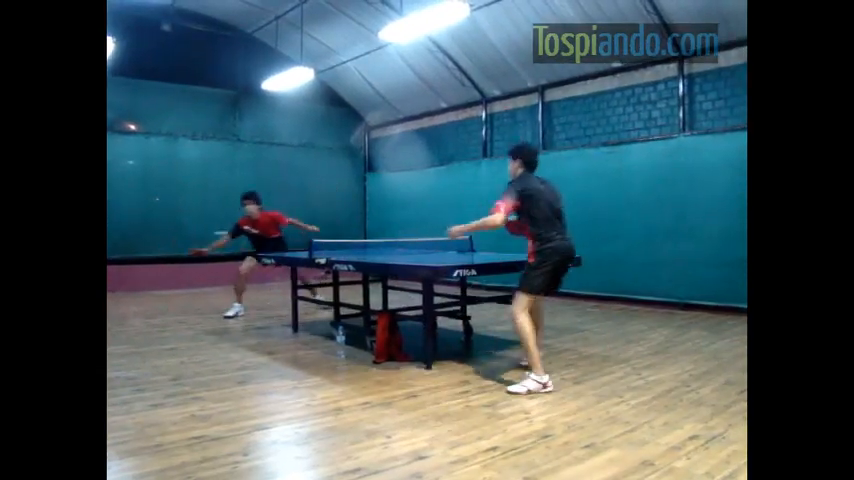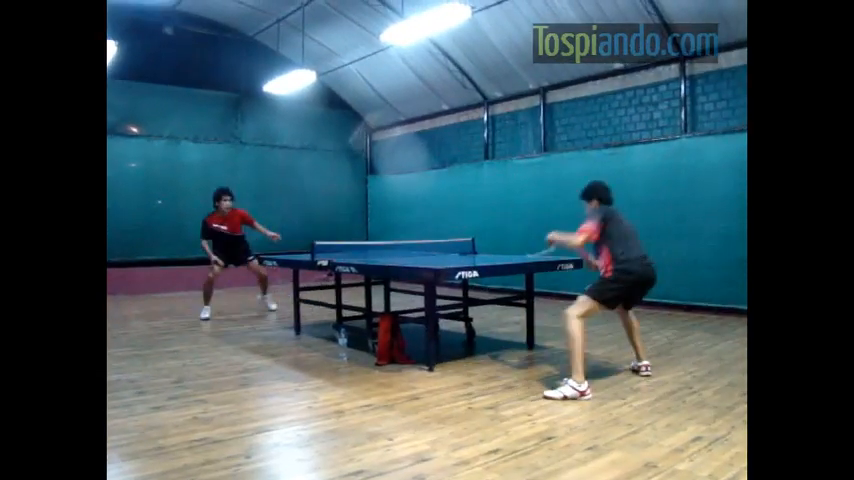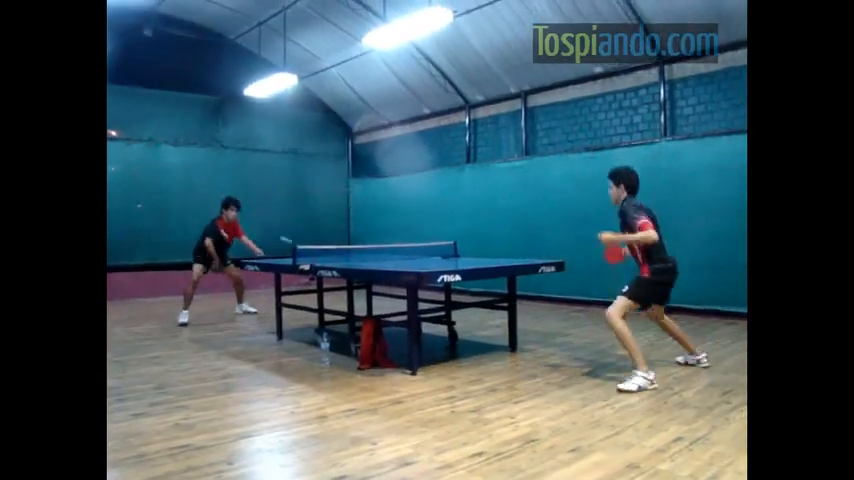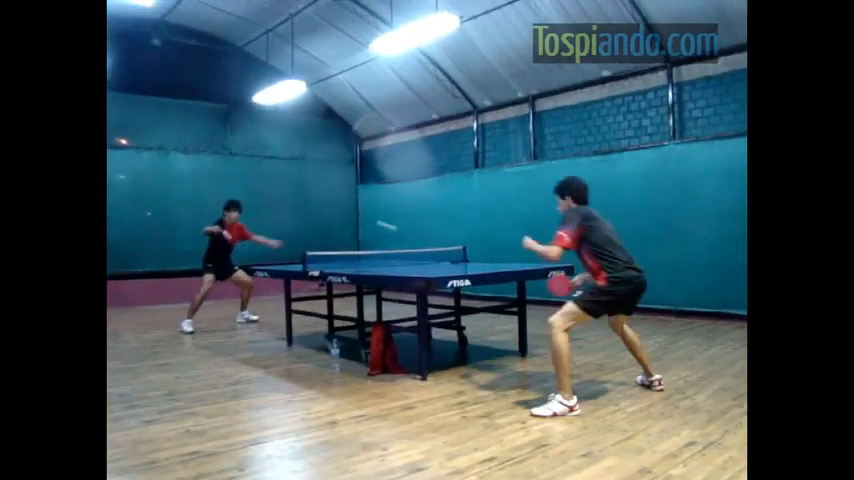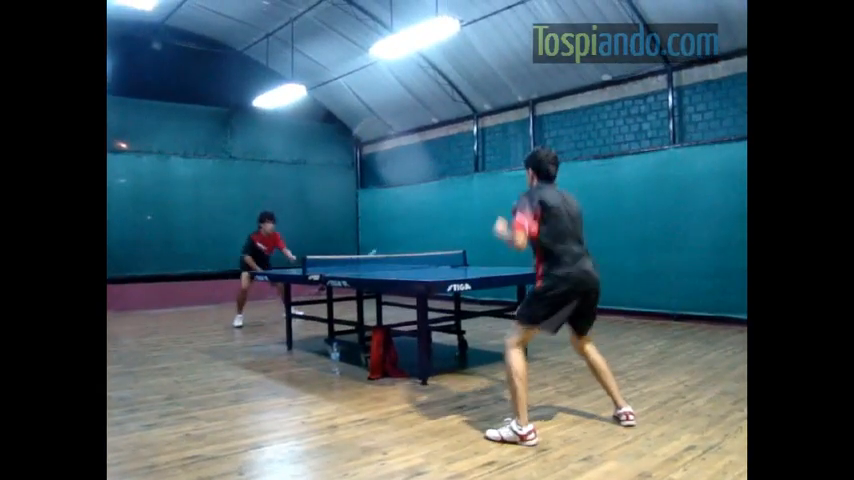
dt=0.5s
person 1, frame 1
left shoulder: (517, 187)
right shoulder: (546, 186)
left elbow: (496, 219)
left wrist: (462, 228)
right wrist: (517, 224)
left hip: (545, 252)
right hip: (564, 248)
left knee: (519, 311)
right knee: (533, 297)
left ankle: (539, 376)
right ankle: (533, 356)
person 1, frame 2
left shoulder: (600, 213)
right shoulder: (619, 220)
left elbow: (578, 241)
left wrist: (555, 237)
right wrist: (593, 261)
left hip: (624, 273)
right hip: (647, 273)
left knee: (573, 315)
right knee: (624, 309)
left ankle: (578, 383)
right ankle: (642, 362)
person 1, frame 3
left shoulder: (630, 208)
right shoulder: (631, 208)
left elbow: (652, 237)
left wrist: (617, 239)
right wrist: (627, 247)
left hip: (654, 273)
right hip: (664, 270)
left knee: (614, 314)
right knee: (657, 317)
left ankle: (644, 373)
right ankle: (696, 355)
person 1, frame 4
left shoulder: (574, 216)
right shoulder: (593, 218)
left elbow: (553, 253)
left wrist: (531, 245)
right wrist: (582, 278)
left hip: (614, 283)
right hip: (634, 280)
left knee: (557, 324)
right knee: (618, 325)
left ankle: (566, 399)
right ankle: (651, 377)
person 1, frame 5
left shoulder: (530, 198)
right shoulder: (570, 200)
left elbow: (521, 240)
left wrist: (502, 231)
left hip: (557, 282)
right hip: (588, 279)
left knee: (514, 344)
right knee: (584, 346)
left ankle: (522, 426)
right ankle: (623, 408)
person 2, frame 1
left shoulder: (271, 216)
right shoulder: (242, 223)
left elbow: (289, 221)
right elbow: (228, 237)
left wrist: (307, 227)
right wrist: (209, 249)
left hip: (279, 249)
right hip: (260, 251)
right knee: (242, 272)
left ankle: (316, 297)
right ankle: (238, 306)
person 2, frame 2
left shoulder: (239, 214)
right shoulder: (208, 220)
left elbow: (253, 224)
right elbow: (204, 241)
left wrist: (268, 233)
right wrist: (212, 256)
left hip: (241, 249)
right hip: (221, 252)
left knee: (263, 274)
right knee: (211, 277)
left ankle: (265, 297)
right ankle: (206, 308)
person 2, frame 3
left shoulder: (235, 224)
right shoulder: (216, 224)
left elbow: (243, 238)
right elbow: (207, 243)
left wrist: (256, 249)
right wrist: (216, 260)
left hip: (220, 255)
right hip: (203, 254)
left knee: (238, 278)
right knee: (195, 279)
left ankle: (241, 305)
right ankle: (184, 313)
person 2, frame 4
left shoulder: (238, 227)
right shoulder: (220, 223)
left elbow: (252, 237)
right elbow: (205, 231)
left wrist: (270, 242)
right wrist: (211, 229)
left hip: (226, 263)
right hip: (212, 263)
left knee: (248, 283)
right knee: (204, 290)
left ankle: (243, 314)
right ankle: (188, 321)
person 2, frame 5
left shoulder: (275, 236)
right shoulder: (253, 238)
left elbow: (284, 249)
right elbow: (246, 257)
left wrist: (291, 256)
right wrist: (258, 271)
left hip: (264, 264)
right hip: (249, 265)
left knee: (282, 284)
right knee: (244, 287)
right ankle: (239, 316)
